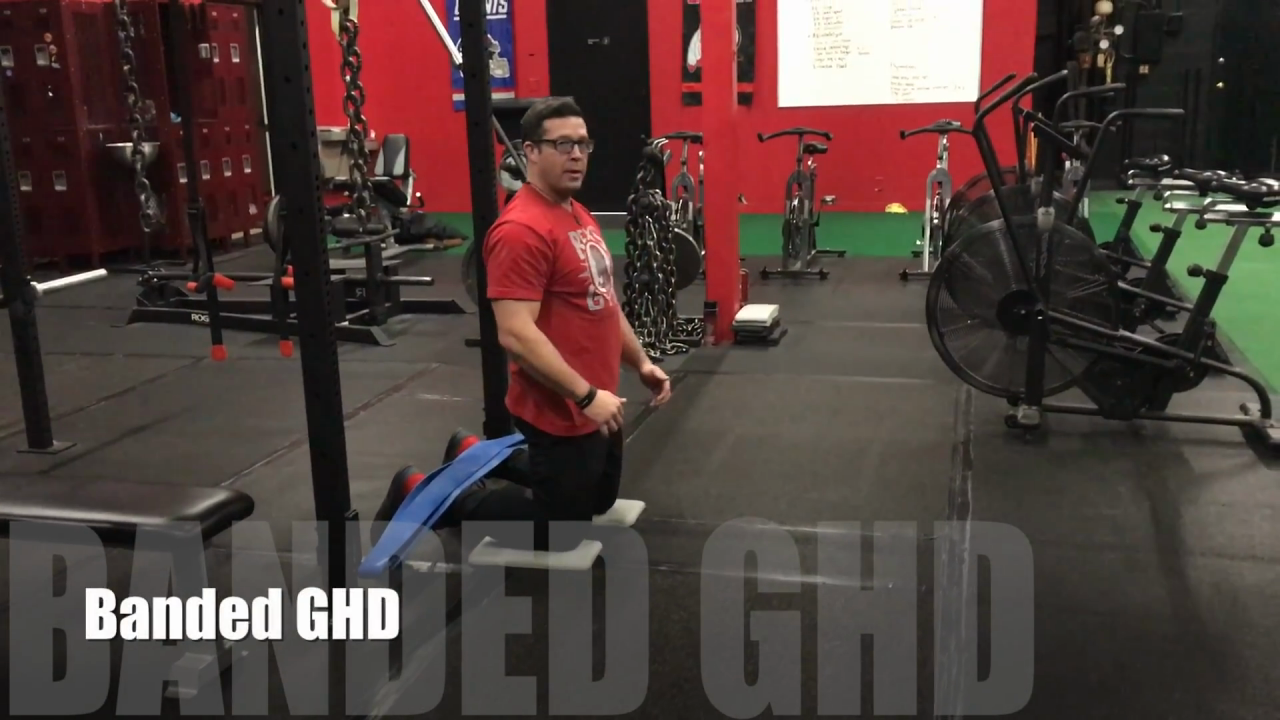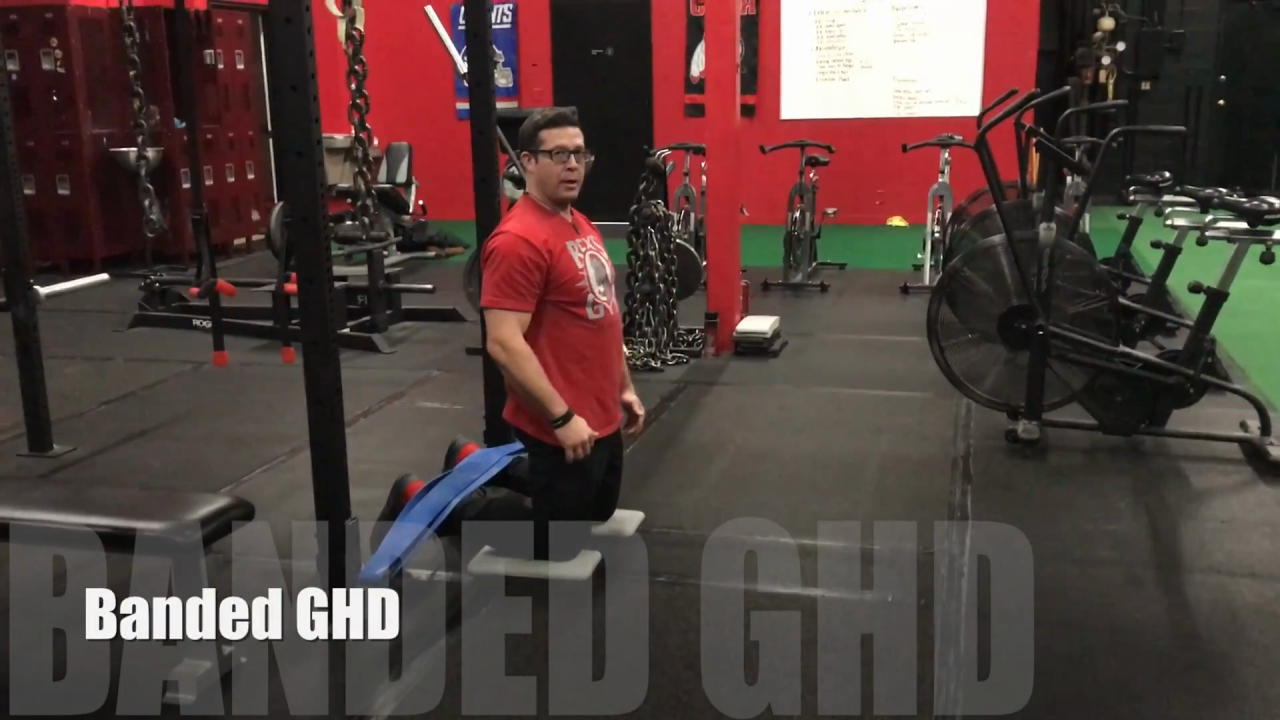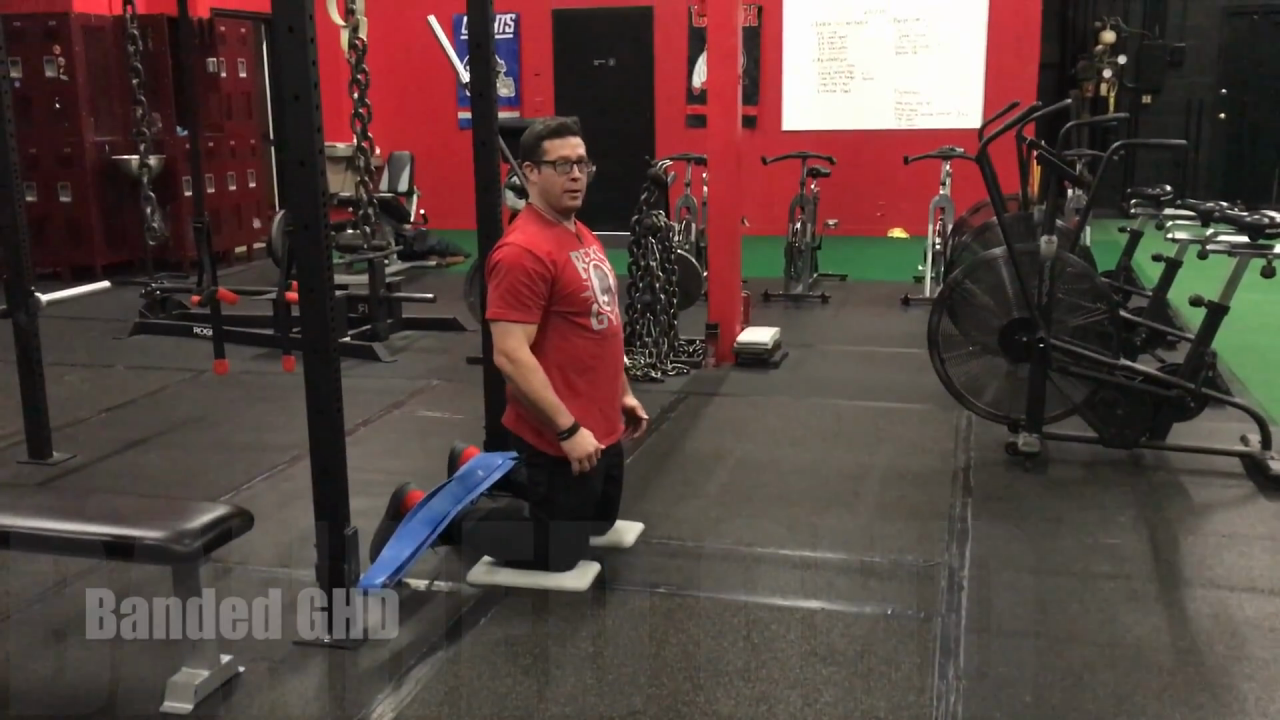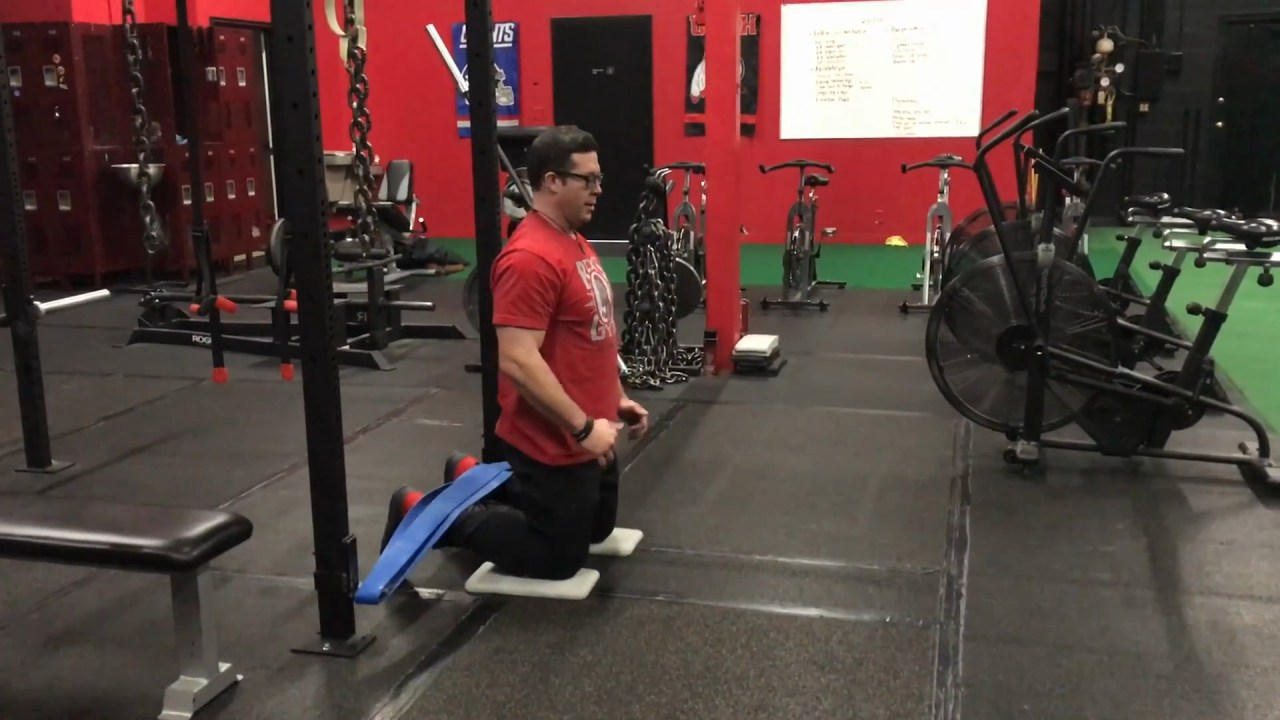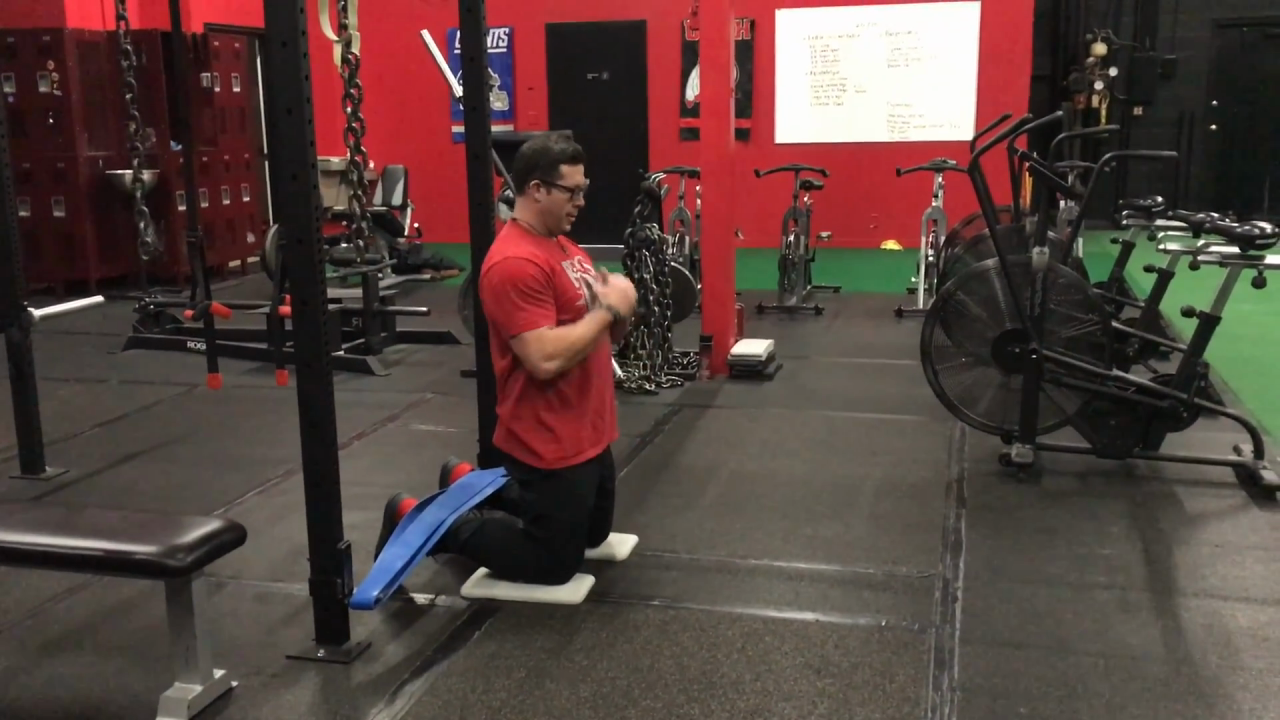
dt=0.3s
person 1, frame 1
left shoulder: (578, 215)
right shoulder: (521, 230)
right elbow: (516, 334)
left wrist: (641, 362)
right wrist: (586, 395)
left hip: (596, 402)
right hip: (560, 412)
left knee: (598, 501)
right knee: (560, 532)
person 1, frame 2
left shoulder: (581, 226)
right shoulder: (518, 240)
right elbow: (504, 343)
left wrist: (624, 387)
right wrist: (562, 418)
left hip: (599, 414)
right hip: (562, 423)
left knee: (597, 511)
right knee: (559, 542)
person 1, frame 3
left shoulder: (582, 235)
right shoulder: (523, 252)
right elbow: (511, 356)
left wrist: (623, 393)
right wrist: (568, 431)
left hip: (600, 424)
right hip: (561, 433)
left knee: (597, 521)
right knee: (559, 552)
person 1, frame 4
left shoulder: (576, 243)
right shoulder: (531, 258)
right elbow: (518, 362)
left wrist: (616, 400)
right wrist: (585, 426)
left hip: (591, 432)
right hip: (553, 442)
left knee: (596, 529)
right knee: (558, 559)
person 1, frame 5
left shoulder: (564, 246)
right shoulder: (514, 264)
left elbow: (582, 320)
right elbow: (545, 358)
left wrist: (615, 303)
right wrist: (608, 311)
left hip: (588, 435)
right hip: (548, 445)
left knee: (593, 535)
right knee: (553, 565)
